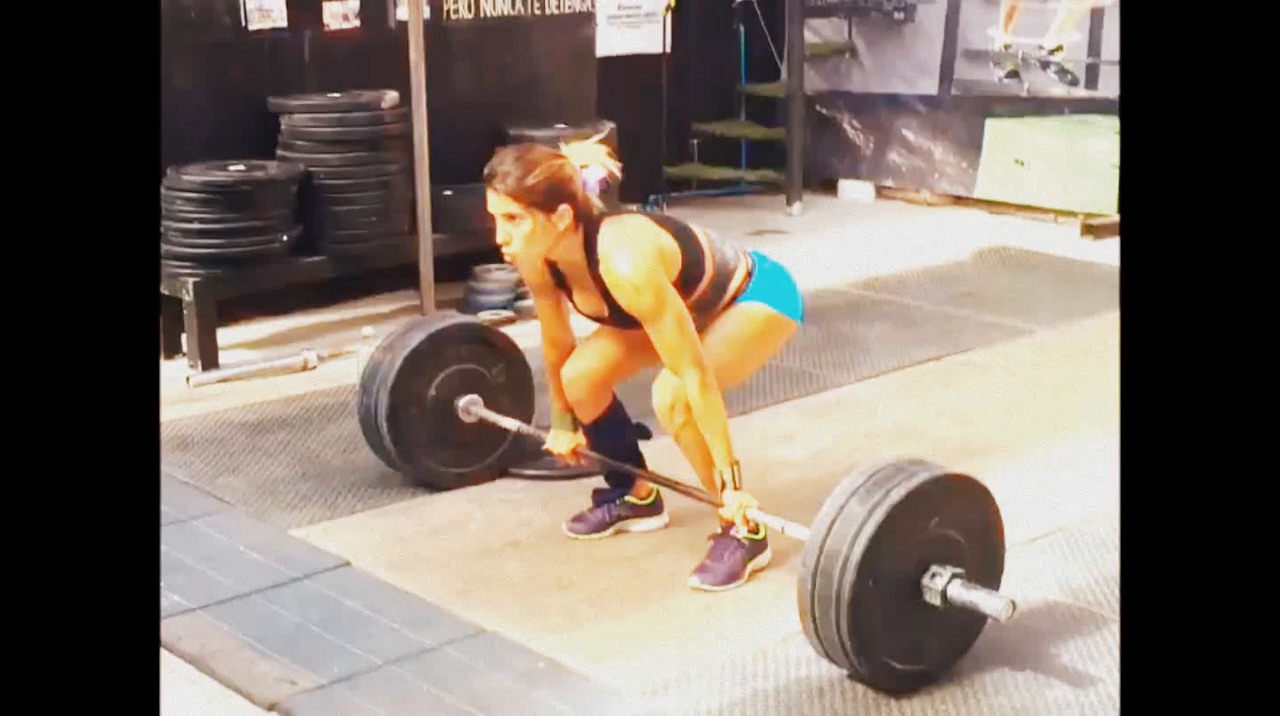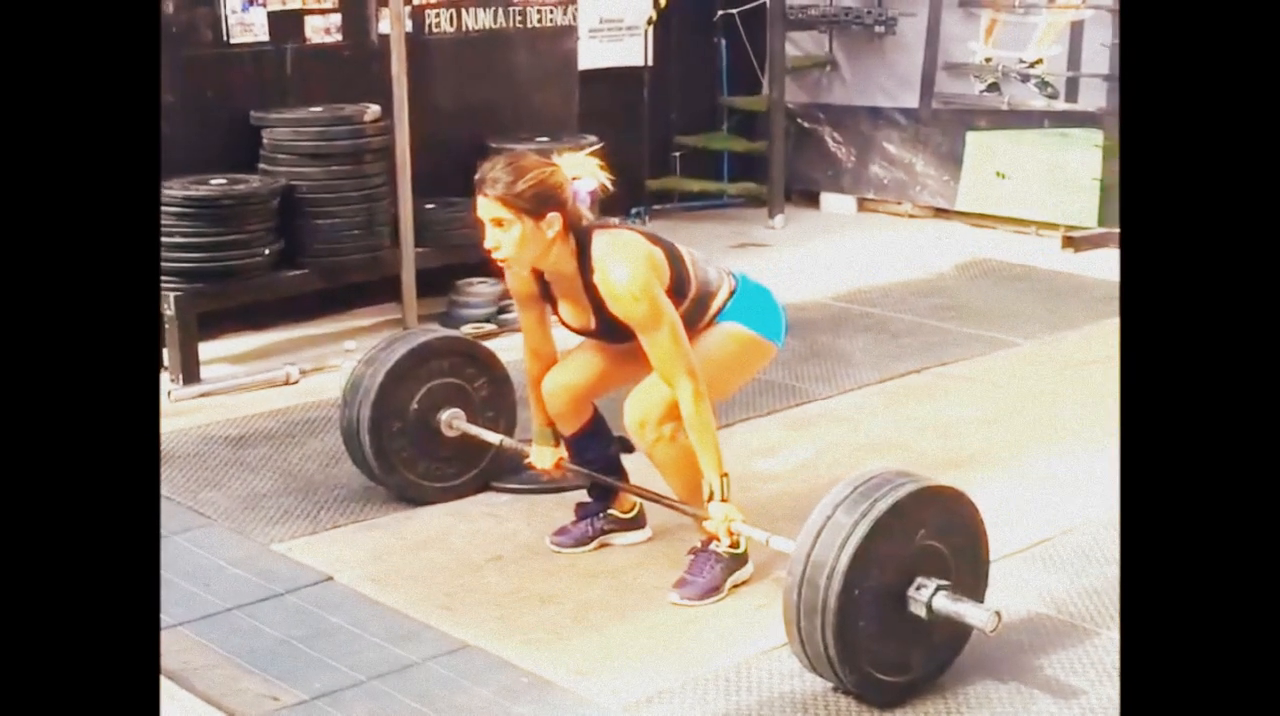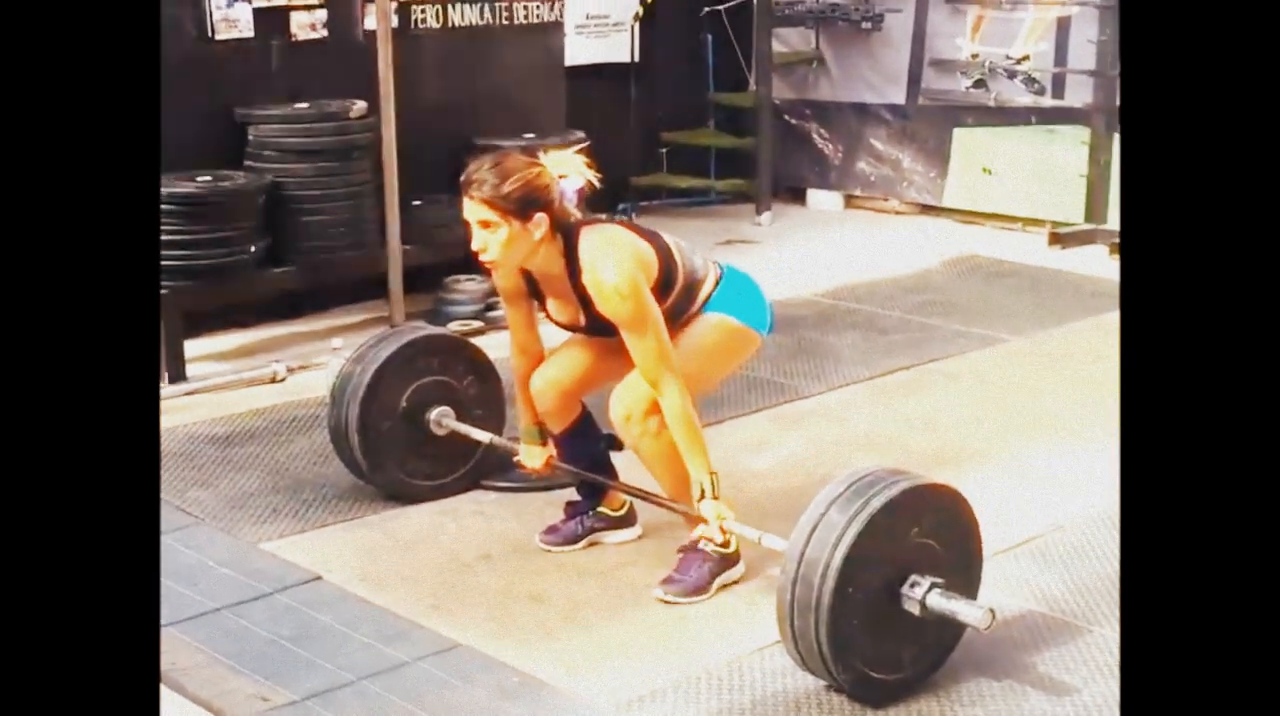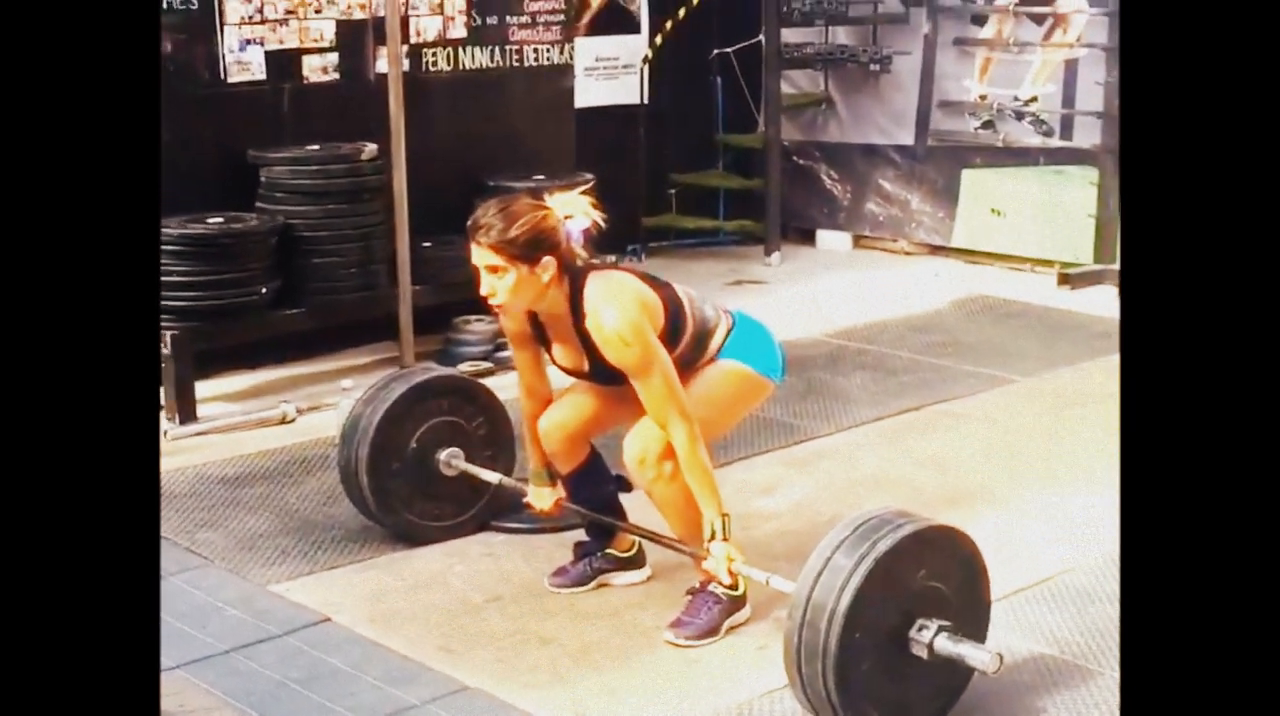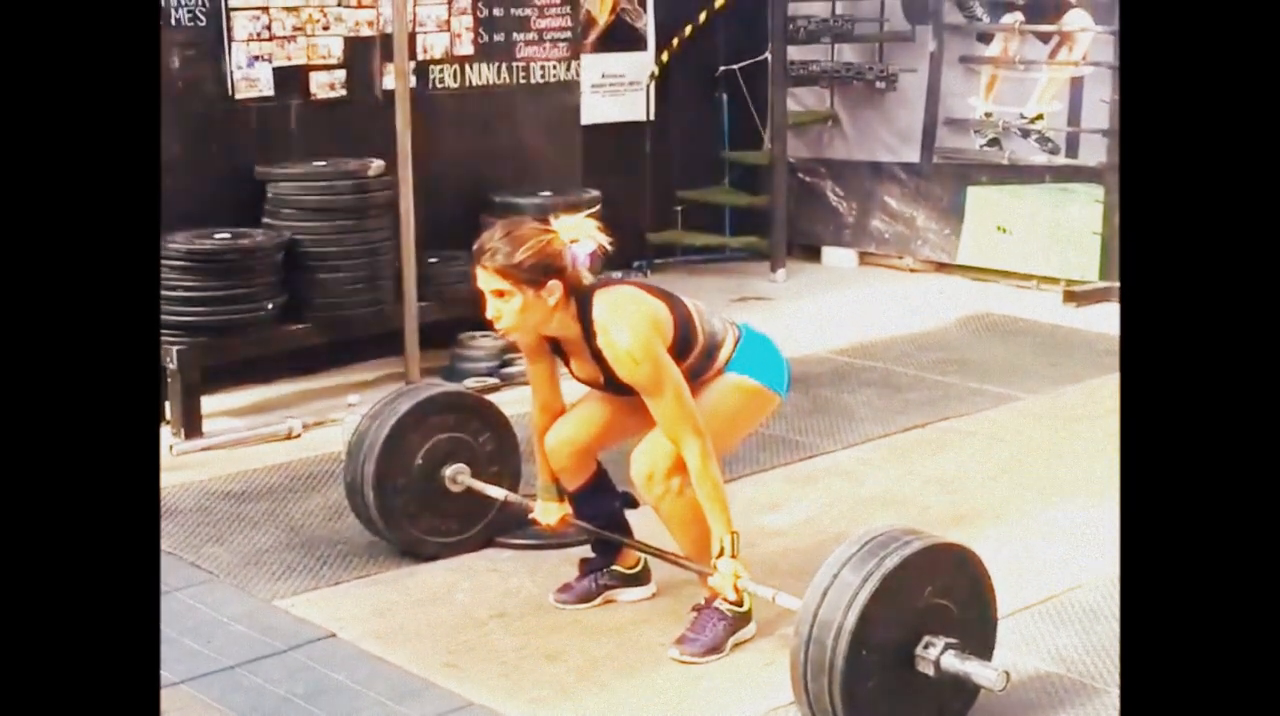
dt=1s
person 1, frame 1
left shoulder: (625, 262)
right shoulder: (535, 255)
left elbow: (694, 376)
right elbow: (557, 344)
left wrist: (731, 483)
right wrist: (563, 422)
left hip: (757, 296)
right hip: (691, 299)
left knee: (672, 397)
right knee: (581, 376)
left ankle: (743, 531)
right ankle: (635, 496)
person 1, frame 2
left shoulder: (618, 272)
right shoulder: (524, 267)
left elbow: (686, 385)
right elbow: (539, 355)
left wrist: (718, 493)
right wrist: (543, 437)
left hip: (740, 316)
right hip: (674, 318)
left knee: (645, 414)
right knee: (560, 390)
left ankle: (724, 545)
right ankle: (618, 509)
person 1, frame 3
left shoulder: (605, 271)
right shoulder: (512, 264)
left elbow: (668, 386)
right elbow: (526, 354)
left wrist: (707, 491)
right wrist: (532, 436)
left hip: (725, 306)
right hip: (659, 309)
left knee: (631, 406)
right knee: (550, 387)
left ankle: (714, 544)
right ankle: (607, 507)
person 1, frame 4
left shoulder: (610, 316)
right shoulder: (519, 308)
left elbow: (680, 427)
right elbow: (534, 398)
left wrist: (717, 532)
right wrist: (540, 477)
left hip: (737, 353)
right hip: (671, 355)
left knee: (644, 451)
right knee: (557, 429)
left ankle: (722, 586)
right ankle: (616, 548)
person 1, frame 5
left shoulder: (620, 333)
right shoulder: (532, 321)
left elbow: (692, 442)
right elbow: (545, 411)
left wrist: (726, 548)
right wrist: (549, 492)
left hip: (744, 366)
right hip: (677, 368)
left knee: (653, 466)
right knee: (564, 444)
left ankle: (728, 603)
right ankle: (622, 565)
